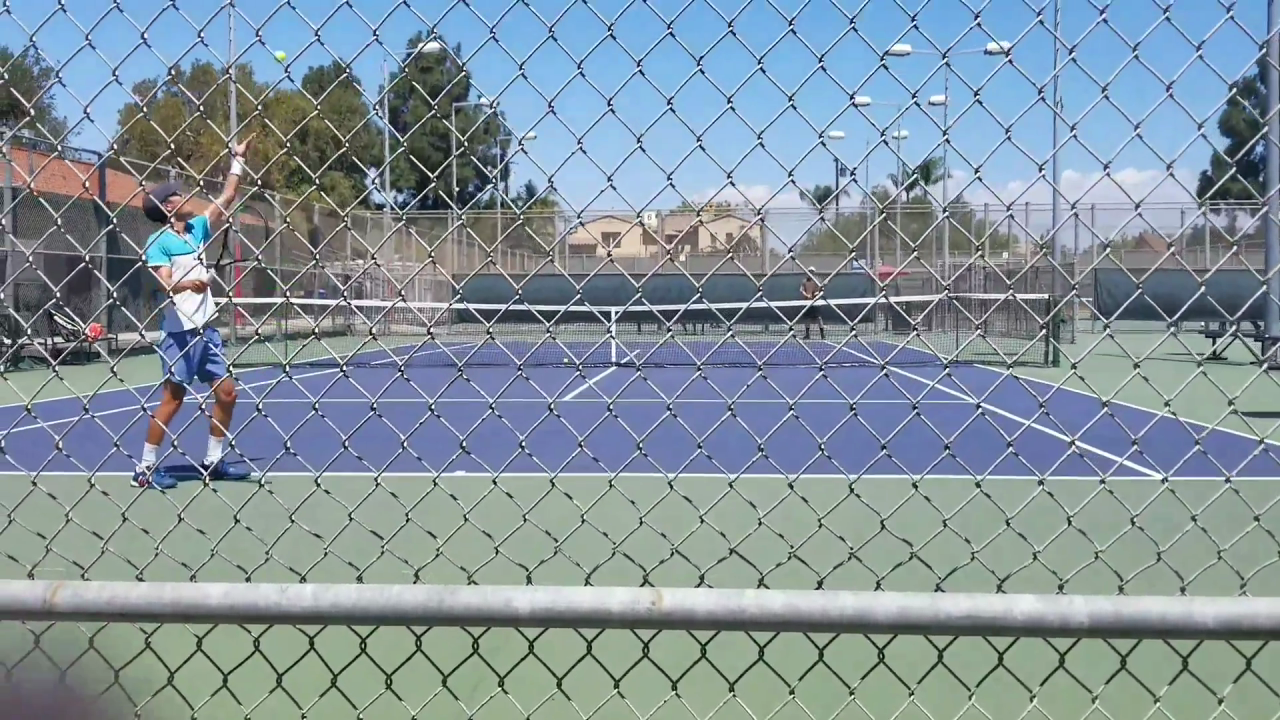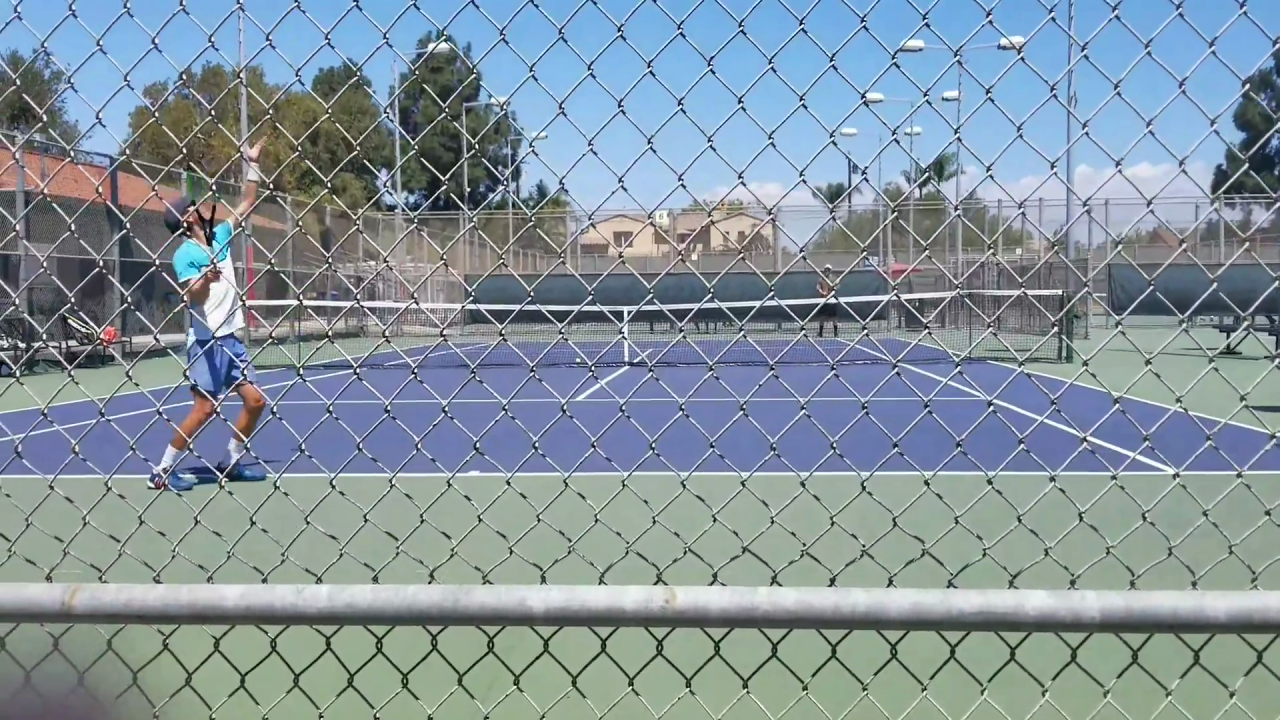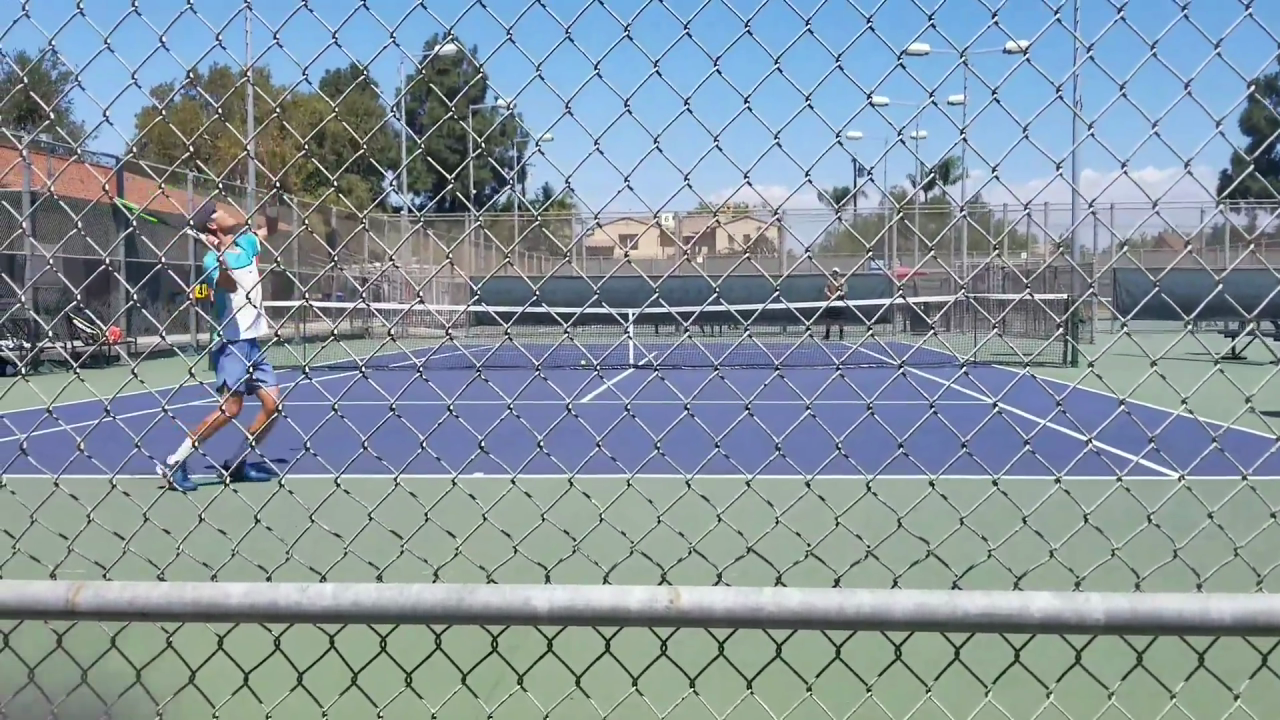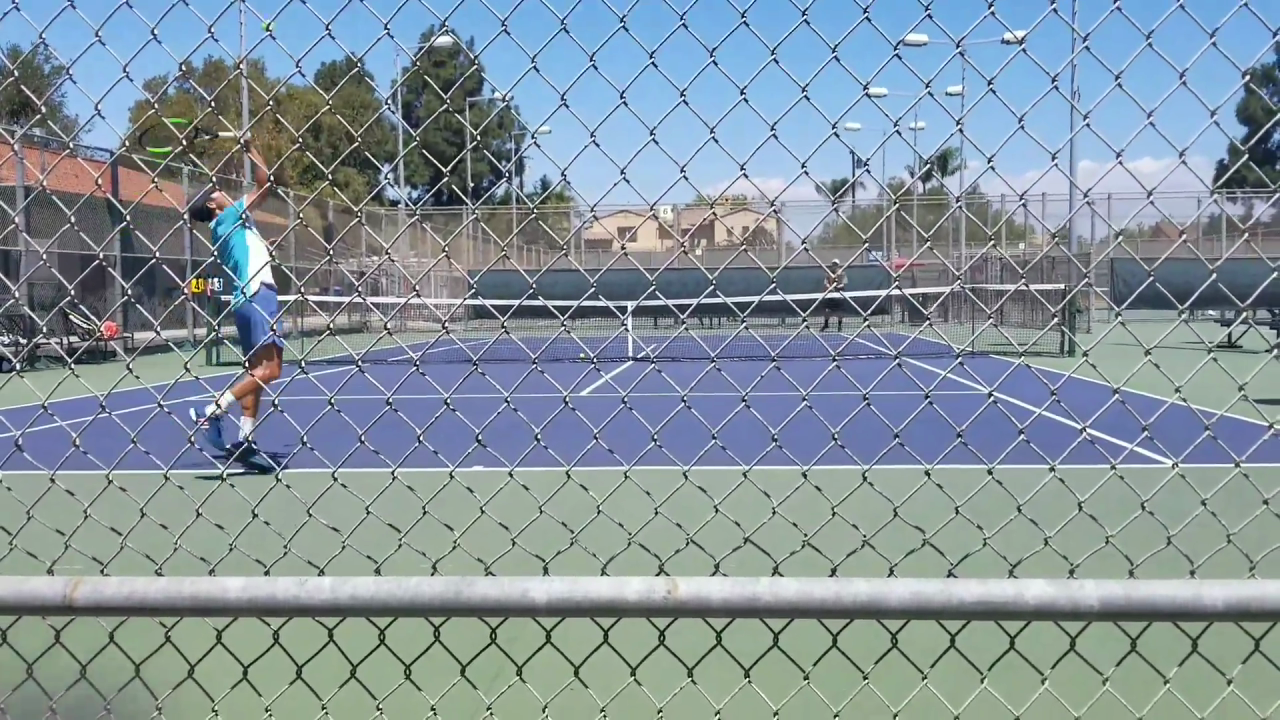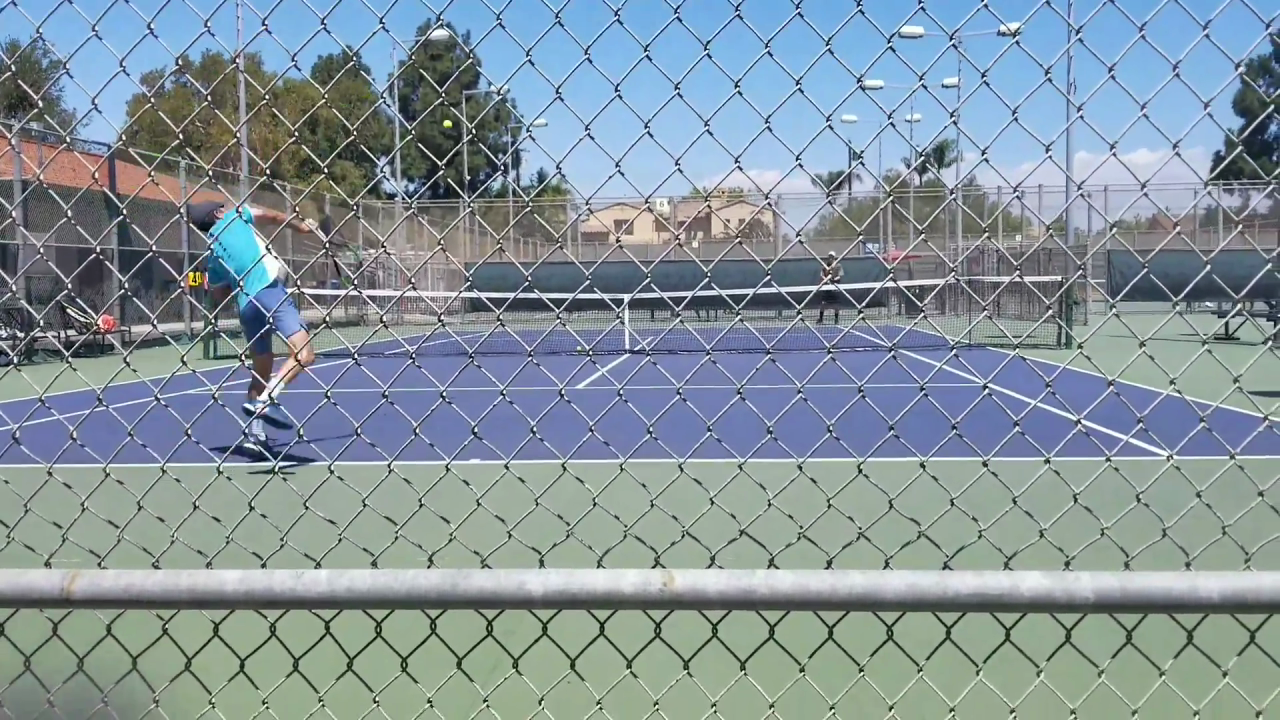
dt=0.2s
person 1, frame 1
left shoulder: (198, 230)
right shoulder: (159, 242)
left elbow: (228, 196)
right elbow: (166, 284)
left wrist: (238, 158)
right wrist: (189, 283)
left hip: (206, 330)
right hip: (180, 333)
left knee: (227, 392)
right knee: (174, 399)
left ankle: (214, 462)
right ankle: (145, 468)
person 1, frame 2
left shoulder: (221, 235)
right shoulder: (185, 255)
left elbow: (249, 201)
right elbow: (196, 299)
left wrist: (252, 165)
right wrist: (206, 279)
left hip: (231, 338)
right hip: (207, 342)
left knee: (256, 400)
right knee: (205, 408)
left ankle: (231, 463)
right ankle: (162, 470)
person 1, frame 3
left shoulder: (246, 245)
right shoulder: (215, 258)
left elbow: (272, 228)
right elbow: (229, 290)
left wrist: (269, 217)
right wrist: (221, 259)
left hip: (252, 341)
right hip: (232, 342)
left knee: (271, 404)
right knee: (230, 408)
left ankle: (236, 464)
right ankle: (173, 463)
person 1, frame 4
left shoulder: (226, 229)
right shoulder: (229, 218)
right elbow: (263, 184)
right wrist: (253, 153)
left hip: (244, 301)
right hip: (257, 295)
left knee: (257, 373)
right knee: (269, 368)
left ankle: (242, 440)
right ankle: (211, 412)
person 1, frame 5
left shoulder: (211, 250)
right shoulder: (236, 216)
left elbow: (218, 292)
right elbow: (276, 216)
right wrist: (299, 224)
left hip: (247, 306)
right hip: (270, 291)
left knee: (262, 367)
right knee: (304, 353)
left ankle: (254, 433)
right ankle: (264, 400)
